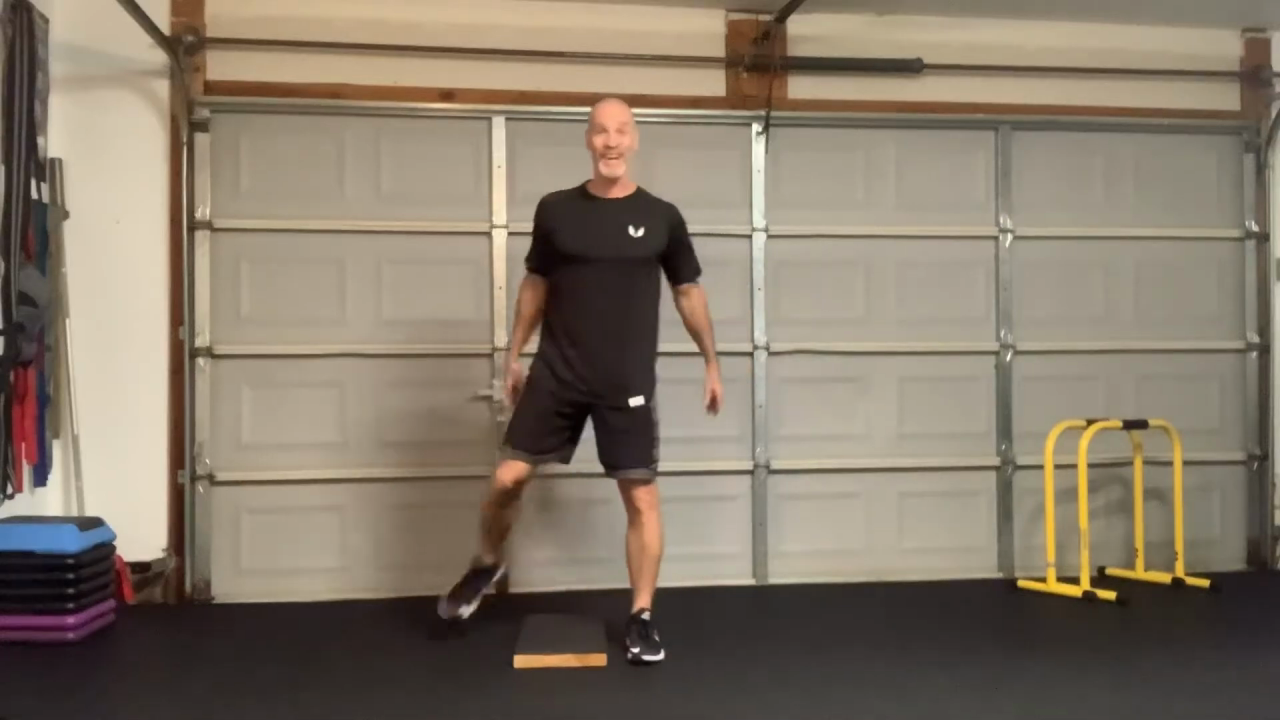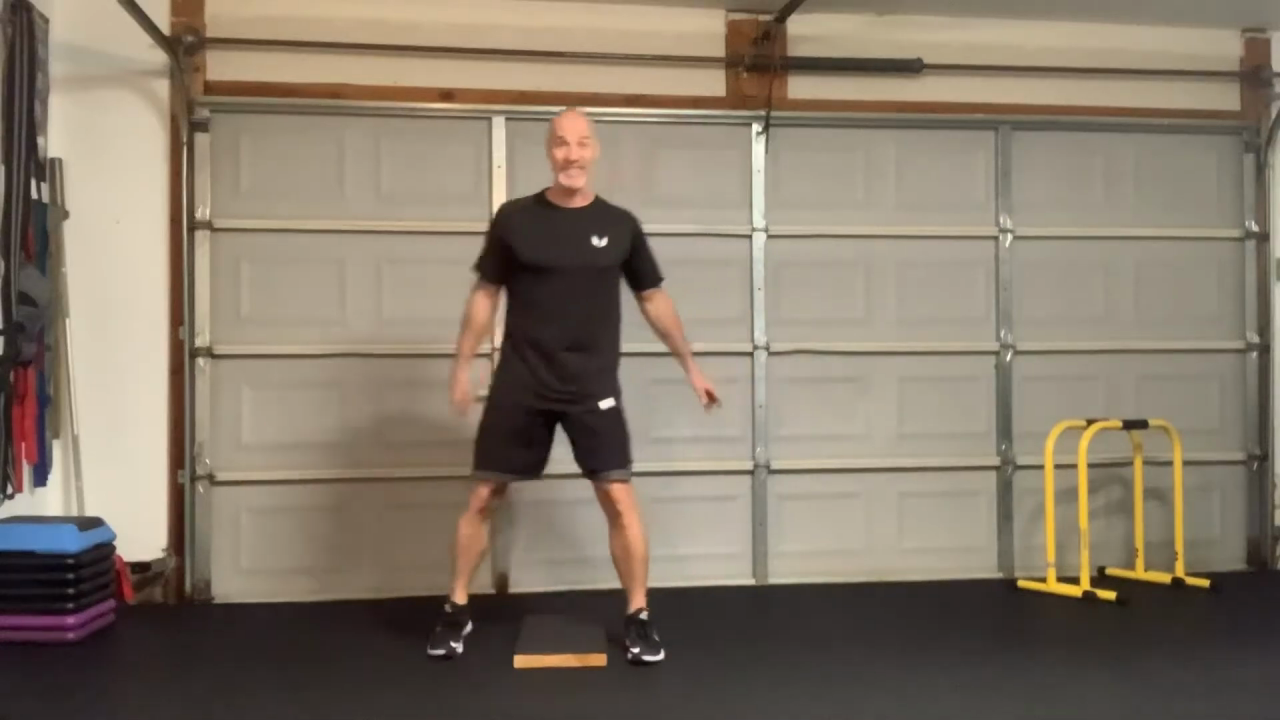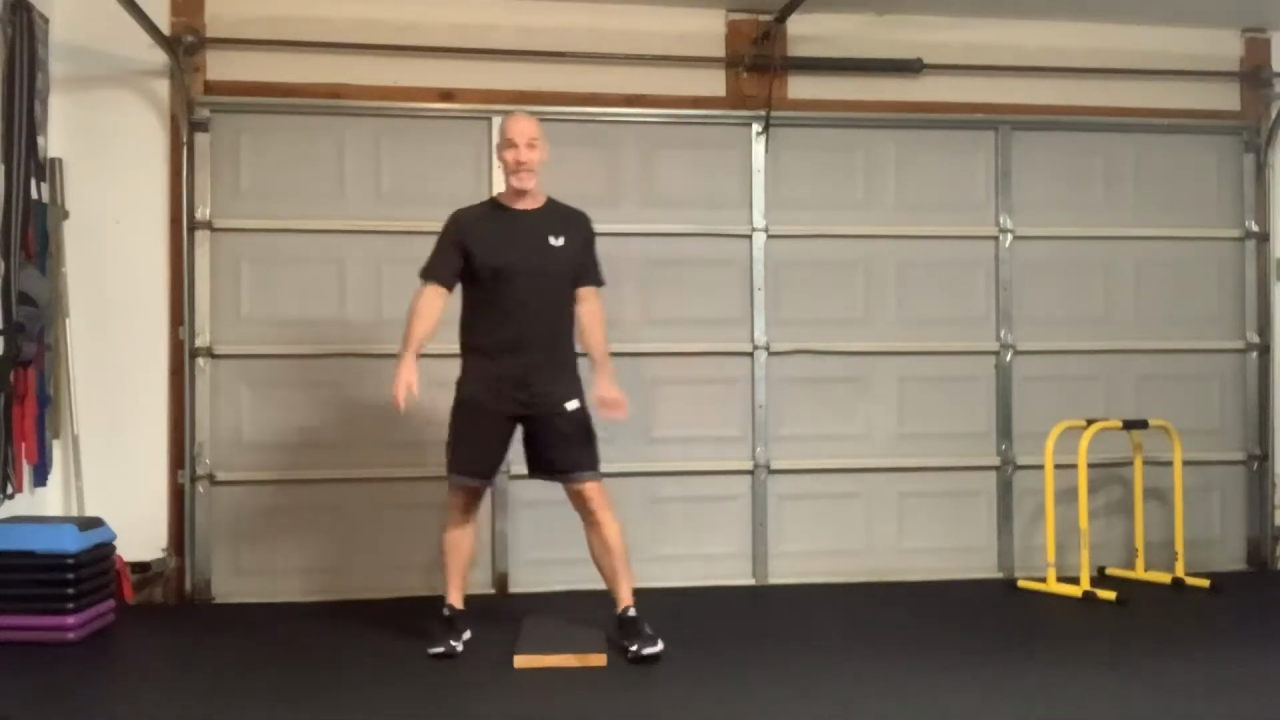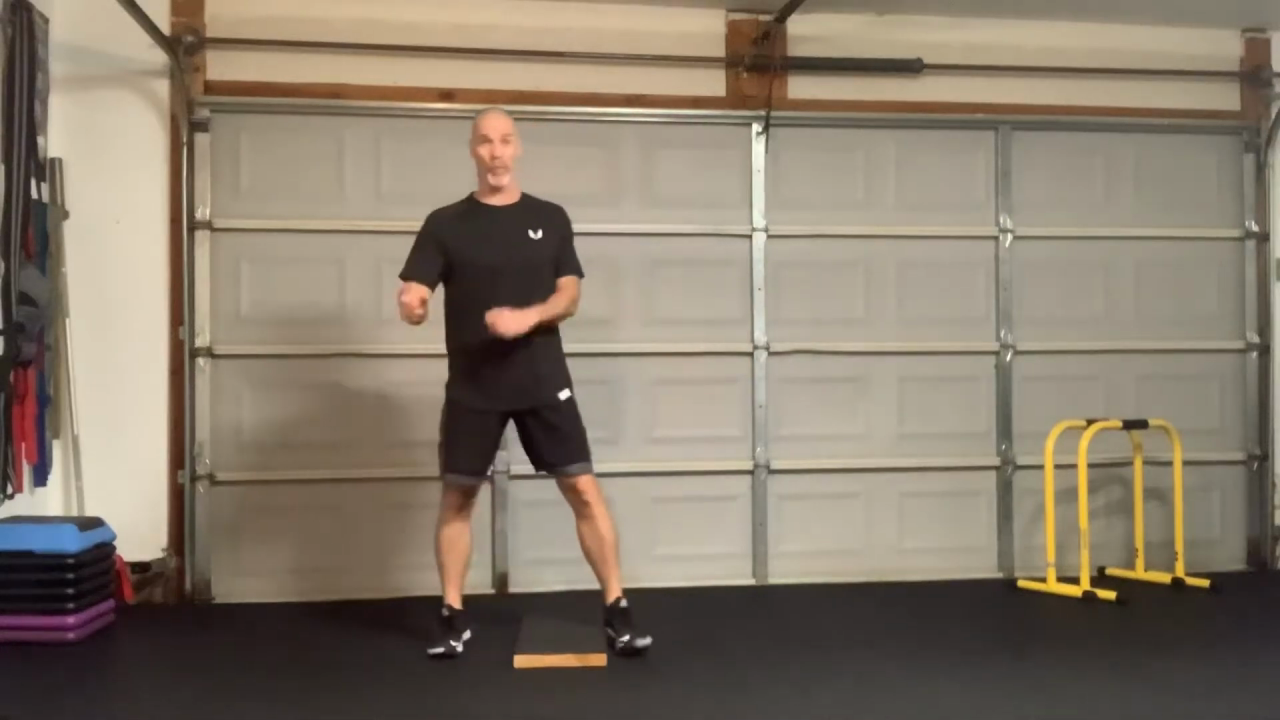
dt=0.2s
person 1, frame 1
left shoulder: (661, 218)
right shoulder: (555, 210)
left elbow: (689, 294)
right elbow: (536, 287)
left wrist: (711, 366)
right wrist: (515, 358)
left hip: (626, 384)
right hip: (555, 376)
left knee: (640, 498)
right knee: (508, 478)
left ankle: (640, 617)
right ankle: (487, 565)
person 1, frame 2
left shoulder: (620, 226)
right shoulder: (513, 219)
left elbow: (654, 300)
right elbow: (485, 294)
left wrist: (690, 367)
right wrist: (462, 365)
left hip: (592, 388)
right hip: (520, 387)
left knee: (619, 500)
right knee: (483, 496)
left ankle: (637, 618)
right ankle: (456, 610)
person 1, frame 3
left shoulder: (573, 224)
right shoulder: (467, 224)
left elbow: (589, 302)
right elbow: (433, 292)
left wrist: (604, 373)
right wrist: (408, 357)
left hip: (555, 388)
right hip: (483, 390)
left knee: (592, 498)
right knee: (463, 499)
left ankle: (628, 618)
right ankle: (454, 614)
person 1, frame 4
left shoulder: (550, 218)
right shoulder: (445, 223)
left elbow: (569, 296)
right elbow: (414, 290)
left wrist: (527, 316)
right wrist: (410, 304)
left hip: (544, 382)
right hip: (471, 386)
left knee: (584, 491)
right knee: (456, 498)
left ankle: (616, 607)
right ankle: (453, 614)
